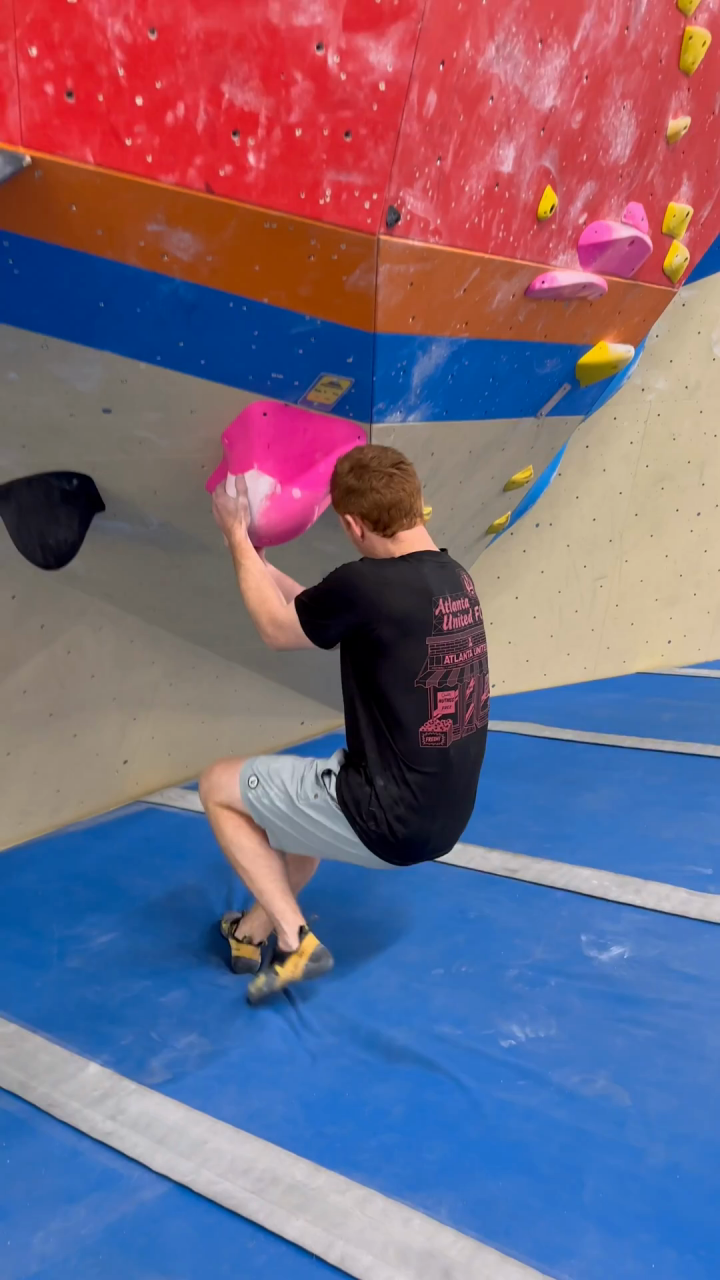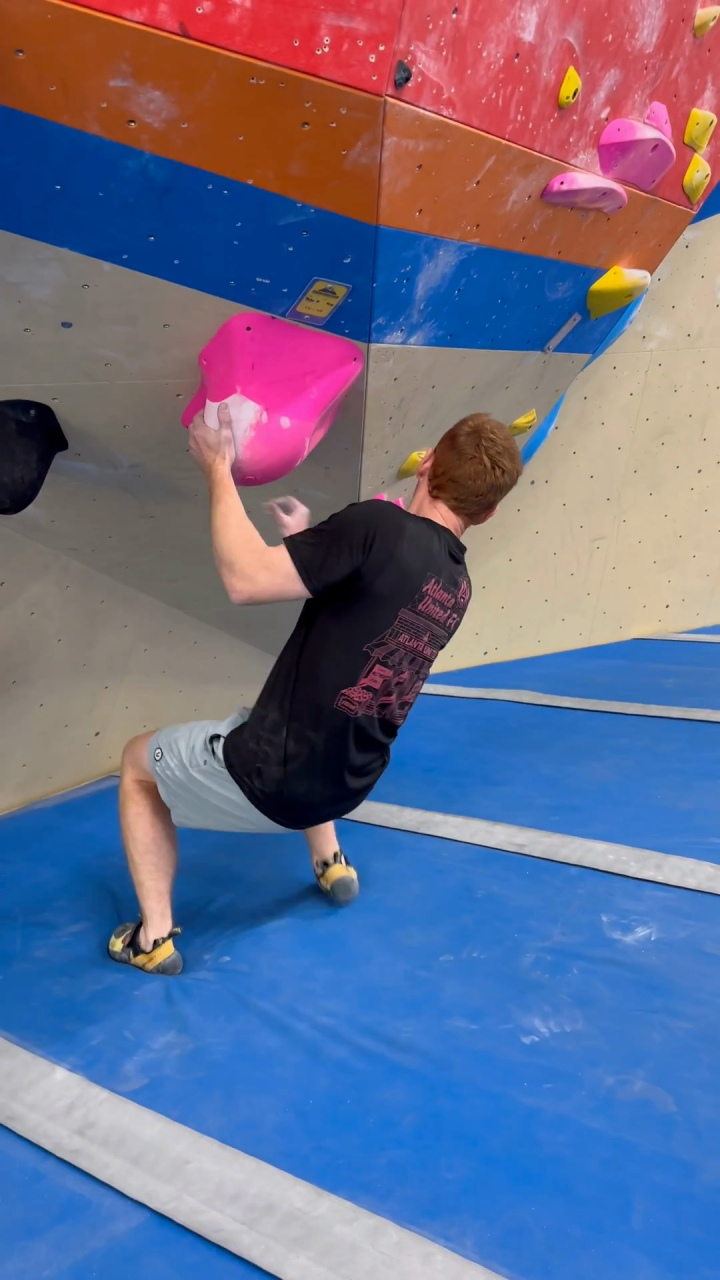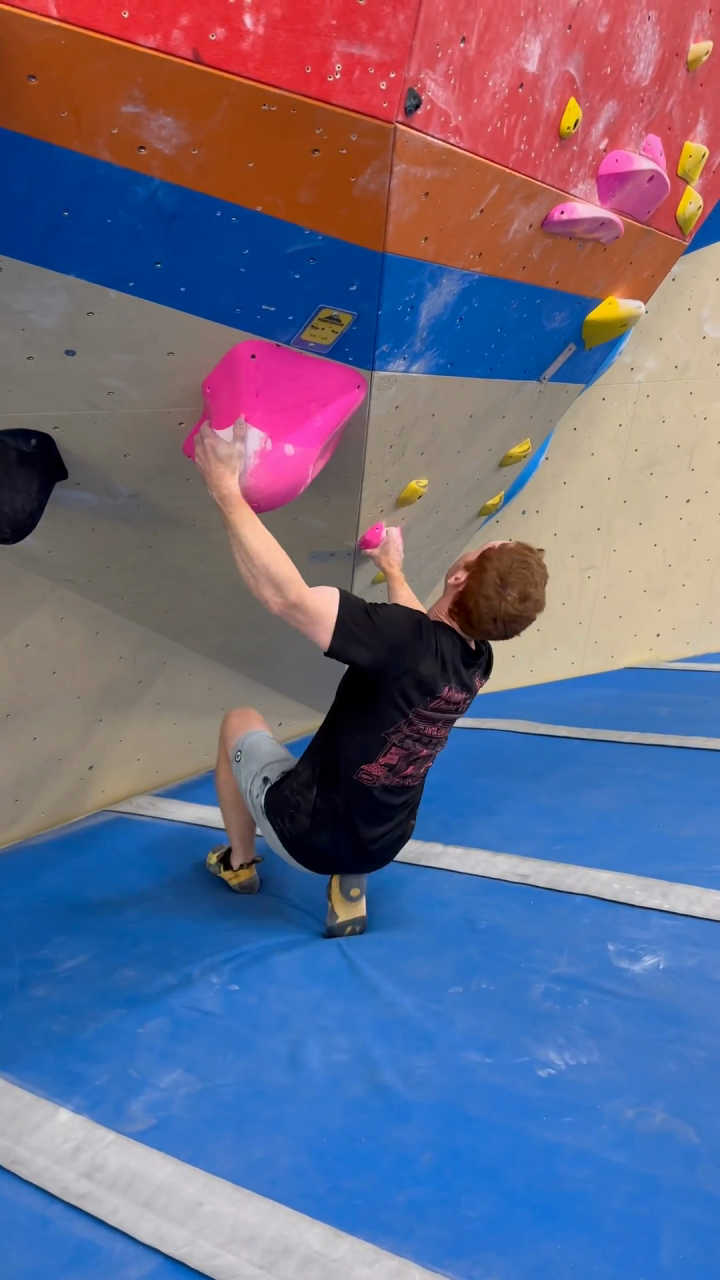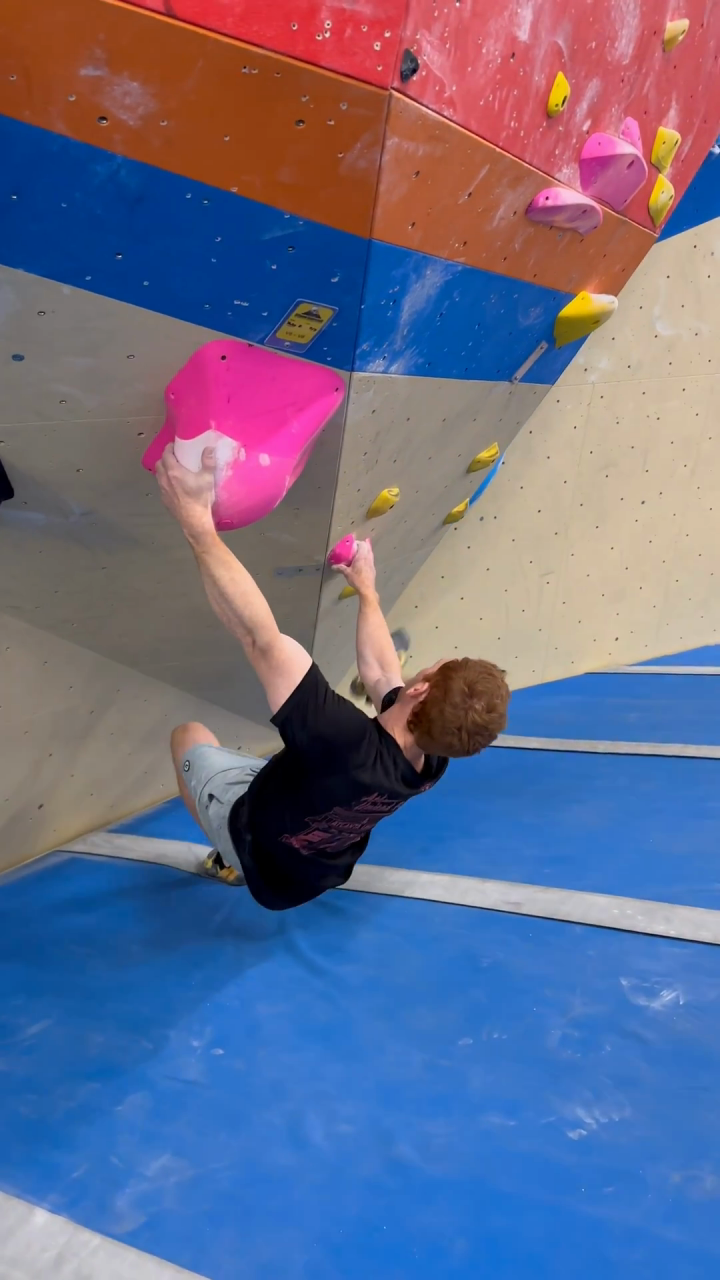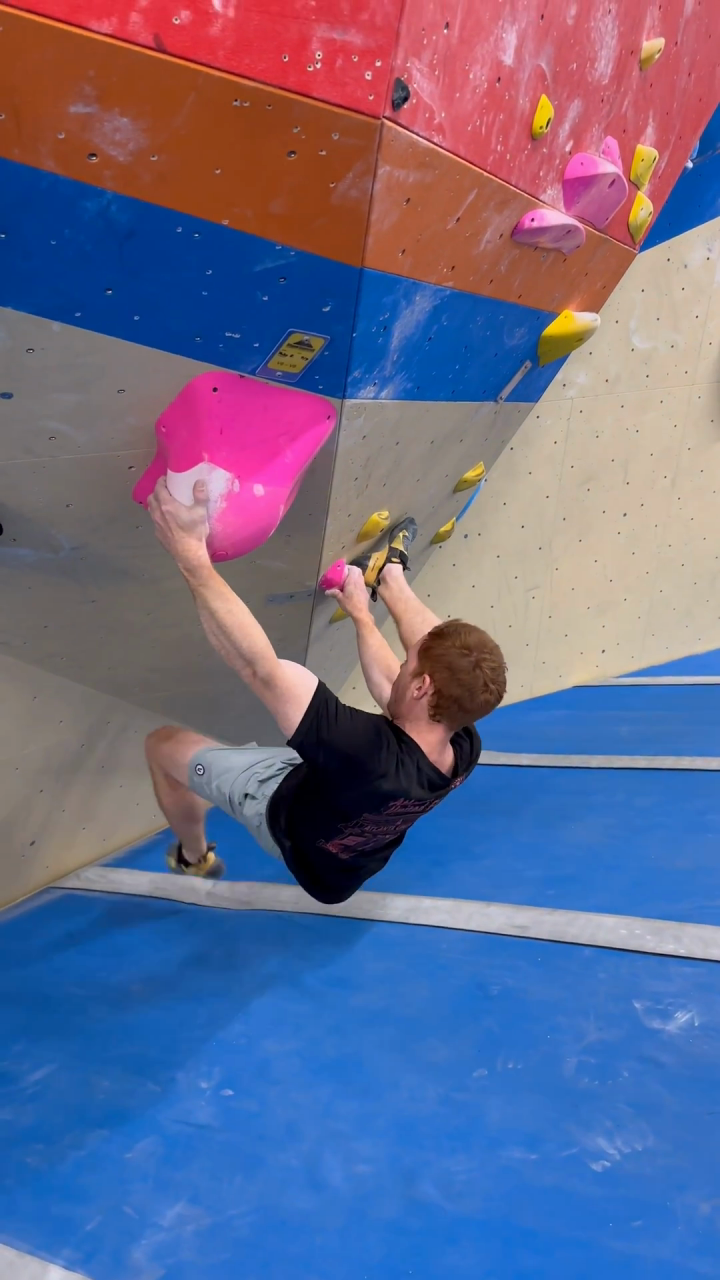
dt=1s
person 1, frame 1
left shoulder: (368, 583)
right shoulder: (455, 581)
left elbow: (276, 626)
left wrist: (236, 533)
right wrist: (259, 563)
left hip: (392, 821)
right hip: (440, 817)
left knee: (219, 785)
right knee: (304, 791)
left ankle: (294, 942)
right ankle: (257, 926)
person 1, frame 2
left shoulder: (378, 526)
right shoulder: (458, 585)
left elbow: (244, 580)
left wrist: (218, 470)
right wrist: (306, 540)
left hip: (273, 777)
right hip: (348, 785)
left knee: (139, 760)
left ankle: (154, 938)
right ankle: (330, 863)
person 1, frame 3
left shoulder: (399, 637)
right shoulder: (478, 665)
left elbow: (287, 596)
left wrist: (226, 491)
right wrist: (393, 573)
left hip: (304, 833)
right hip: (381, 841)
left knee: (241, 721)
left ankle: (239, 863)
right ankle: (349, 891)
person 1, frame 4
left shoulder: (342, 741)
right shoulder: (434, 761)
left elbow: (261, 638)
right elbow: (381, 674)
left wrist: (197, 525)
right wrist: (366, 591)
left hip: (261, 856)
right hip: (326, 864)
left knee: (188, 736)
left ankle: (227, 862)
right ankle: (371, 699)
person 1, frame 5
left shoulder: (362, 749)
right shoulder: (466, 749)
left elbow: (258, 665)
right elbow: (396, 695)
left wrist: (190, 556)
right wrist: (360, 615)
left hip: (292, 817)
left knee: (165, 744)
left ankle: (194, 854)
right ankle: (386, 572)
